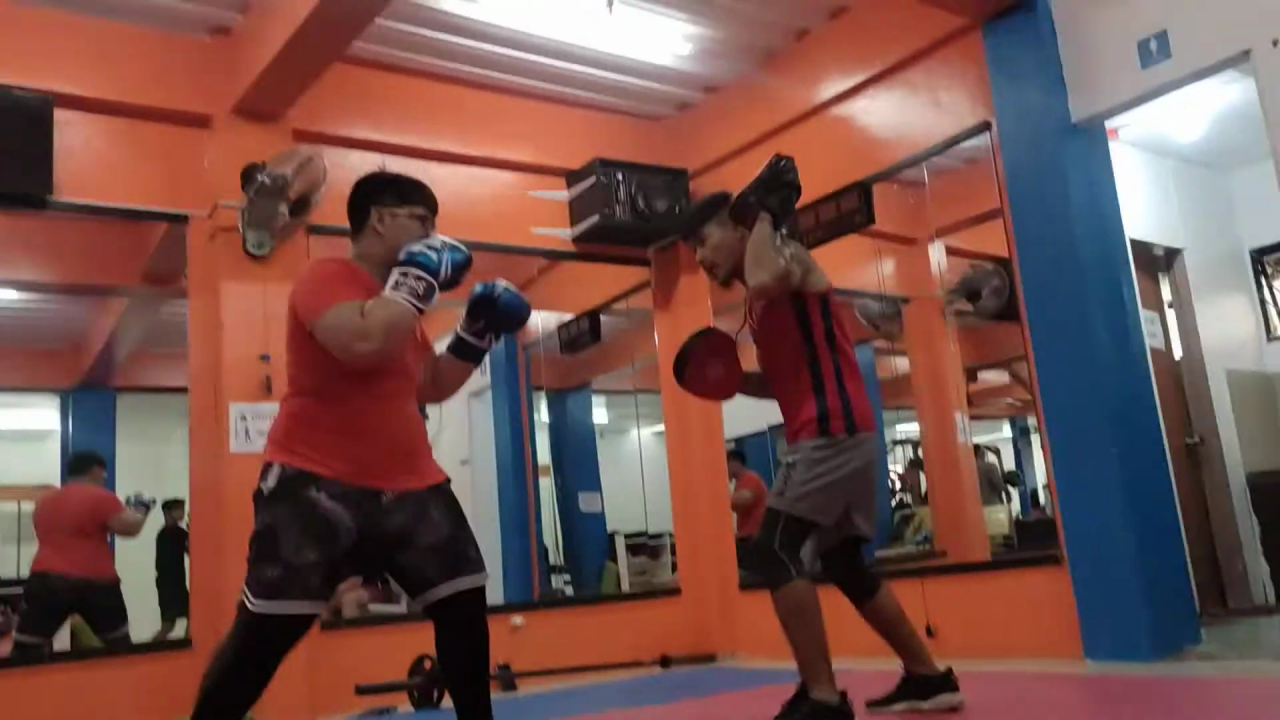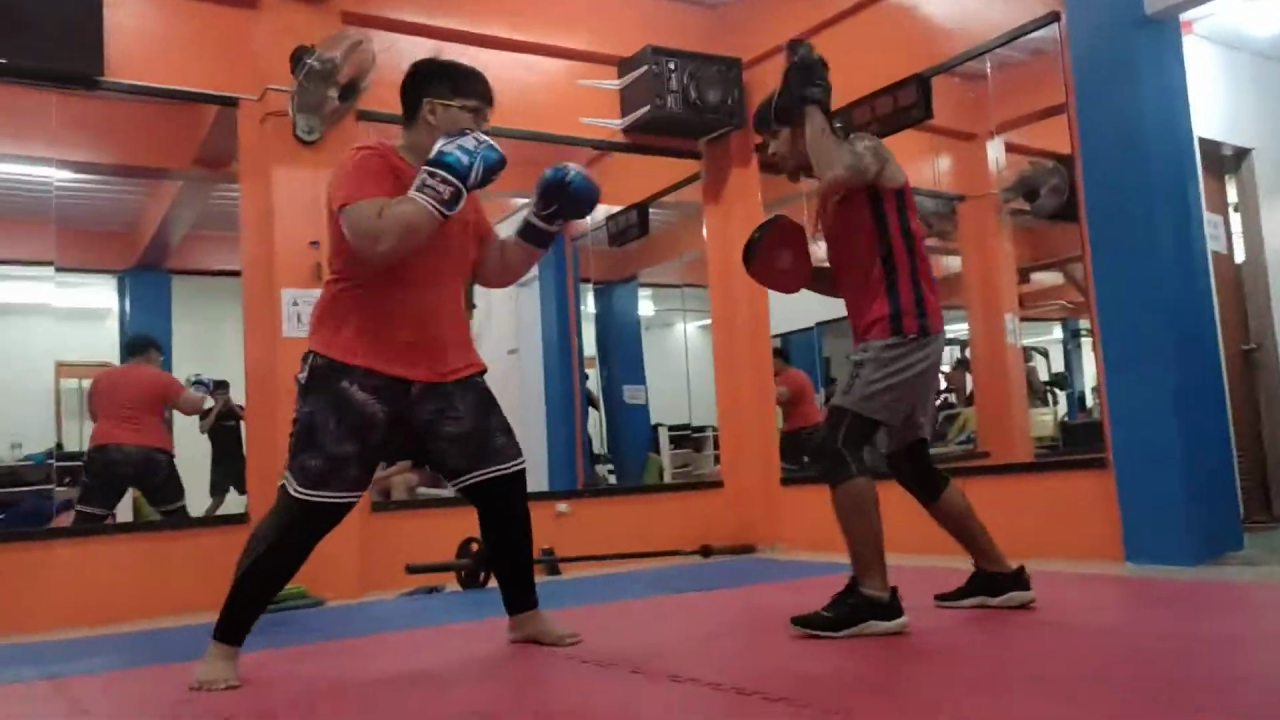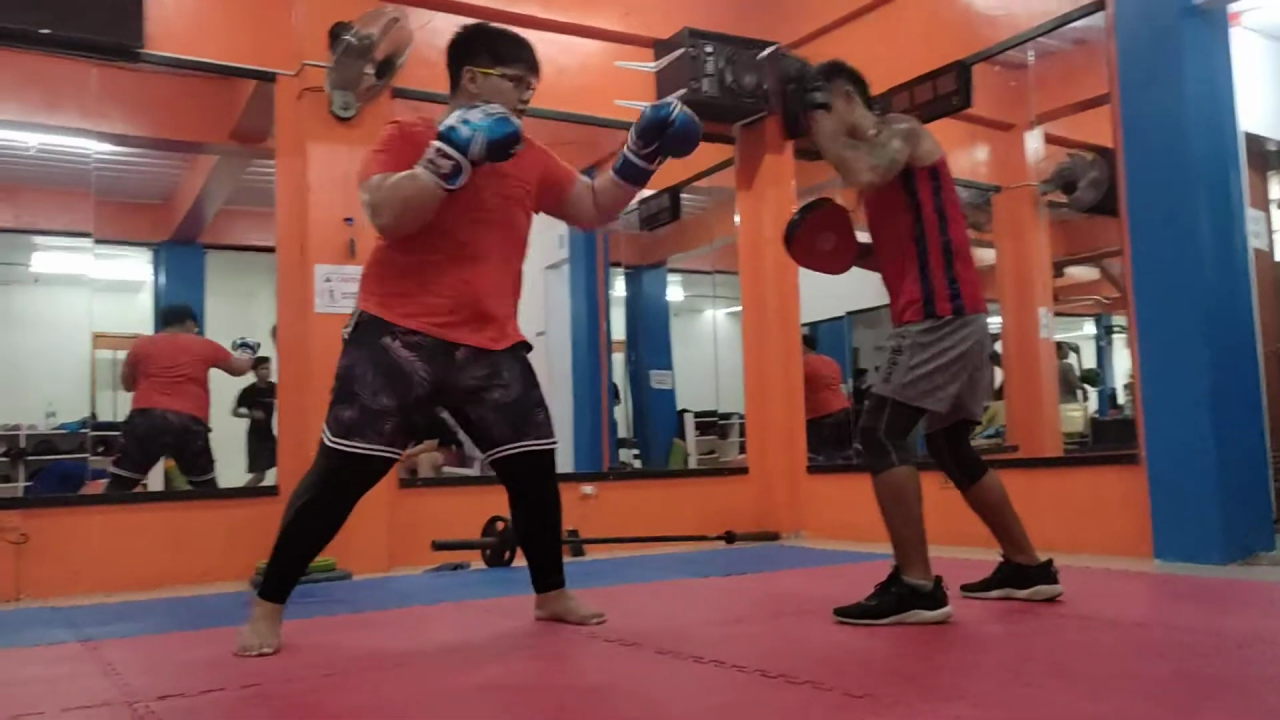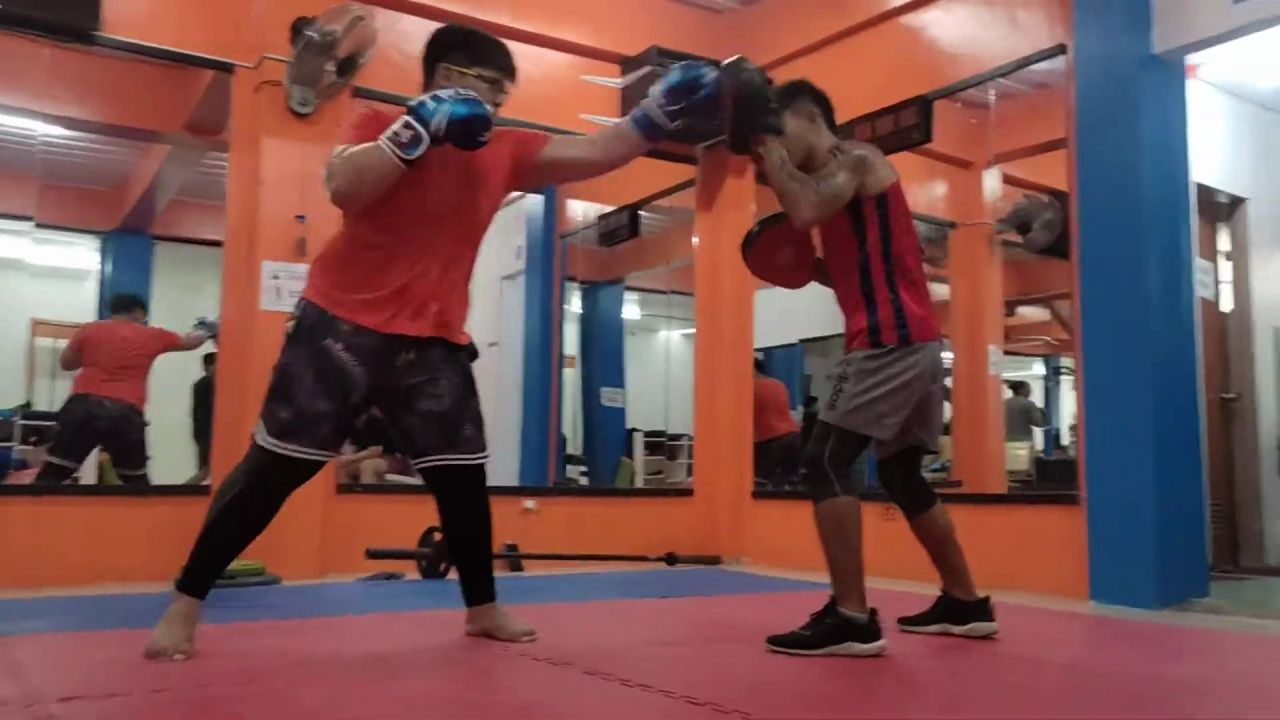
dt=0.4s
person 1, frame 1
left shoulder: (404, 288)
right shoulder: (329, 278)
left elbow: (431, 387)
right elbow: (361, 345)
left wrist: (478, 334)
right wrist: (417, 281)
left hip: (408, 485)
right hip: (318, 483)
left knee: (463, 599)
right knee: (268, 627)
person 1, frame 2
left shoulder: (461, 188)
right shoulder: (369, 163)
left elbow: (497, 271)
right elbow: (380, 242)
left wrist: (548, 215)
right wrist: (445, 180)
left hip: (447, 375)
right hip: (356, 372)
left knee: (505, 486)
right knee: (308, 512)
left ankle: (525, 616)
right ankle: (223, 645)
person 1, frame 3
left shoulder: (524, 153)
right shoulder: (406, 136)
left elbow: (594, 208)
right elbow: (389, 217)
left wrist: (645, 153)
right wrist: (452, 149)
left hip: (491, 344)
right hip: (402, 334)
left knee: (534, 468)
right knee: (348, 469)
left ankle: (554, 596)
right ankle: (268, 607)
person 1, frame 4
left shoulder: (504, 147)
right shoulder: (377, 122)
left elbow: (589, 154)
right elbow: (347, 187)
left wrist: (658, 110)
right wrist: (419, 125)
left hip: (435, 343)
right hip: (343, 327)
left knee: (462, 477)
right knee: (279, 464)
left ankle: (483, 608)
right ankle: (185, 606)
person 2, frame 1
left shoulder: (785, 254)
right shoulder: (766, 291)
left elbow: (761, 281)
left wrist: (761, 215)
right wrist: (732, 381)
left hip: (834, 431)
right hip: (845, 432)
left knee: (774, 549)
right knee: (842, 562)
right ankle: (929, 676)
person 2, frame 2
left shoulder: (862, 149)
right shoulder: (830, 199)
left elbow: (836, 174)
left wrist: (810, 108)
right wrist: (800, 274)
left hip: (903, 331)
right hip: (898, 335)
left knee: (837, 447)
right knee: (909, 463)
left ankle: (873, 594)
right ankle: (999, 575)
person 2, frame 3
left shoulder: (900, 130)
right shoulder: (880, 151)
left elbow: (866, 173)
left wrist: (812, 112)
left hip: (941, 315)
right hip: (942, 316)
left knee: (880, 433)
right knee: (952, 447)
left ankle: (917, 585)
right ankle: (1029, 567)
person 2, frame 4
left shoulder: (856, 156)
right shoulder: (832, 182)
left elbow: (806, 211)
left wrist: (763, 139)
left hip: (891, 342)
right hip: (904, 343)
left knee: (825, 461)
right knee: (903, 475)
left ankle: (851, 619)
right ankle: (965, 603)
person 3, frame 1
left shoulder: (44, 503)
right shoulder: (100, 498)
right elbow: (129, 528)
right wrist: (141, 509)
left hip: (45, 580)
right hip: (94, 582)
left knee: (24, 651)
right knee: (120, 645)
person 3, frame 2
left shoulder: (100, 379)
right shoulder: (160, 379)
right elbow: (193, 407)
left hip: (104, 453)
right hip: (149, 455)
left knee: (85, 522)
right knee: (177, 517)
person 3, frame 3
left shoulder: (141, 346)
right shoulder: (204, 346)
left elbow: (128, 384)
right elbow: (240, 367)
right wrist: (246, 350)
left hip: (145, 418)
right hip: (188, 423)
left knee: (119, 485)
right knee: (206, 487)
person 3, frame 4
left shoulder: (88, 331)
right shoulder: (152, 336)
left elbow: (65, 362)
right elbow: (190, 341)
right wrist: (206, 330)
left hip: (80, 405)
right hip: (122, 413)
left knee: (52, 474)
right knee: (136, 480)
